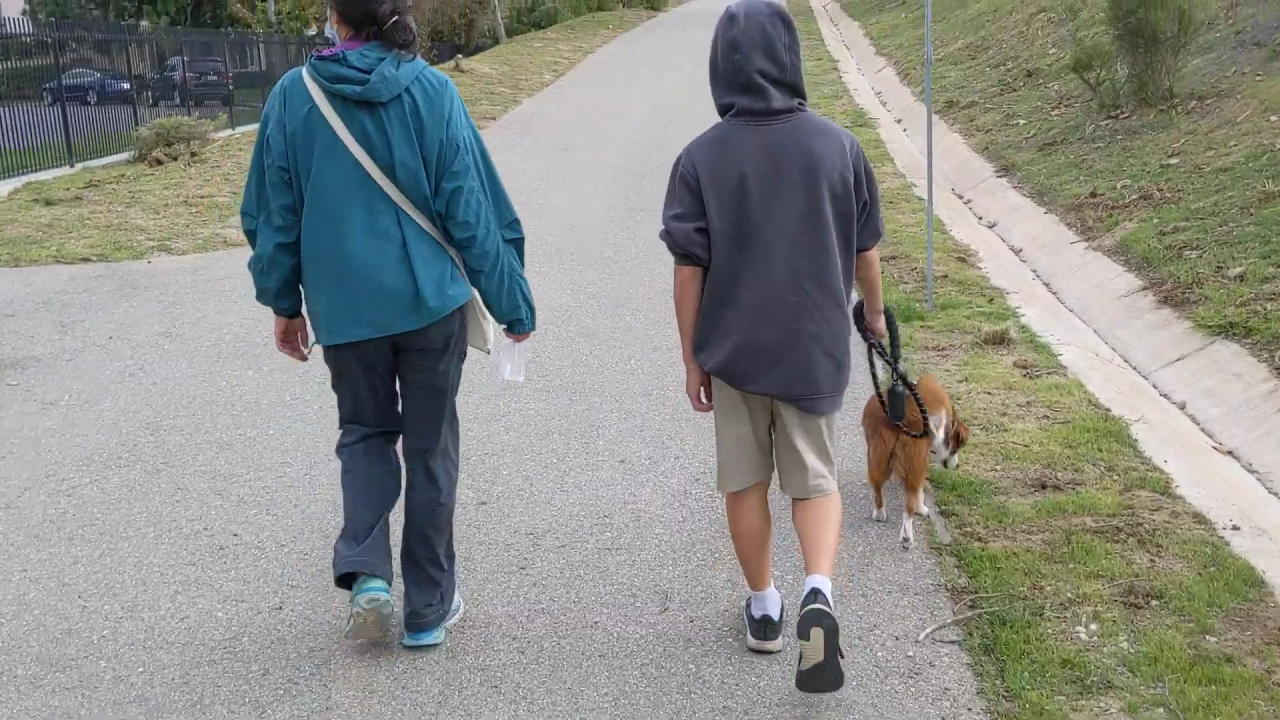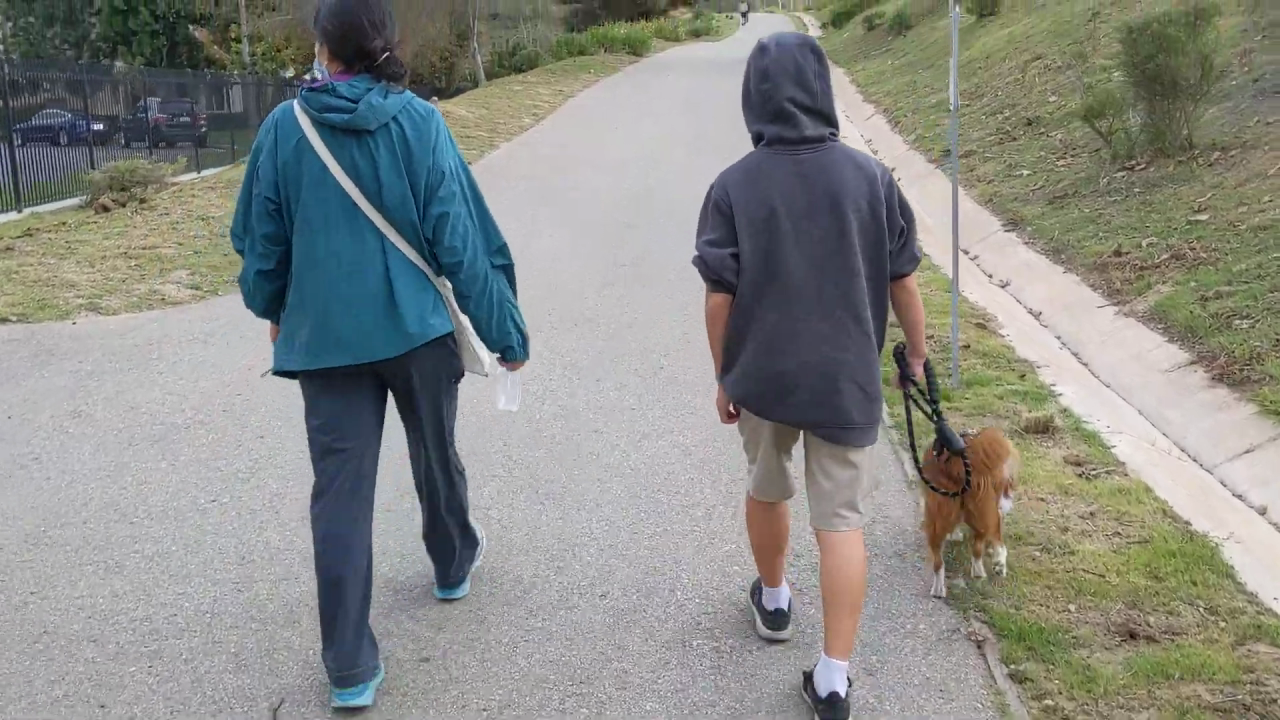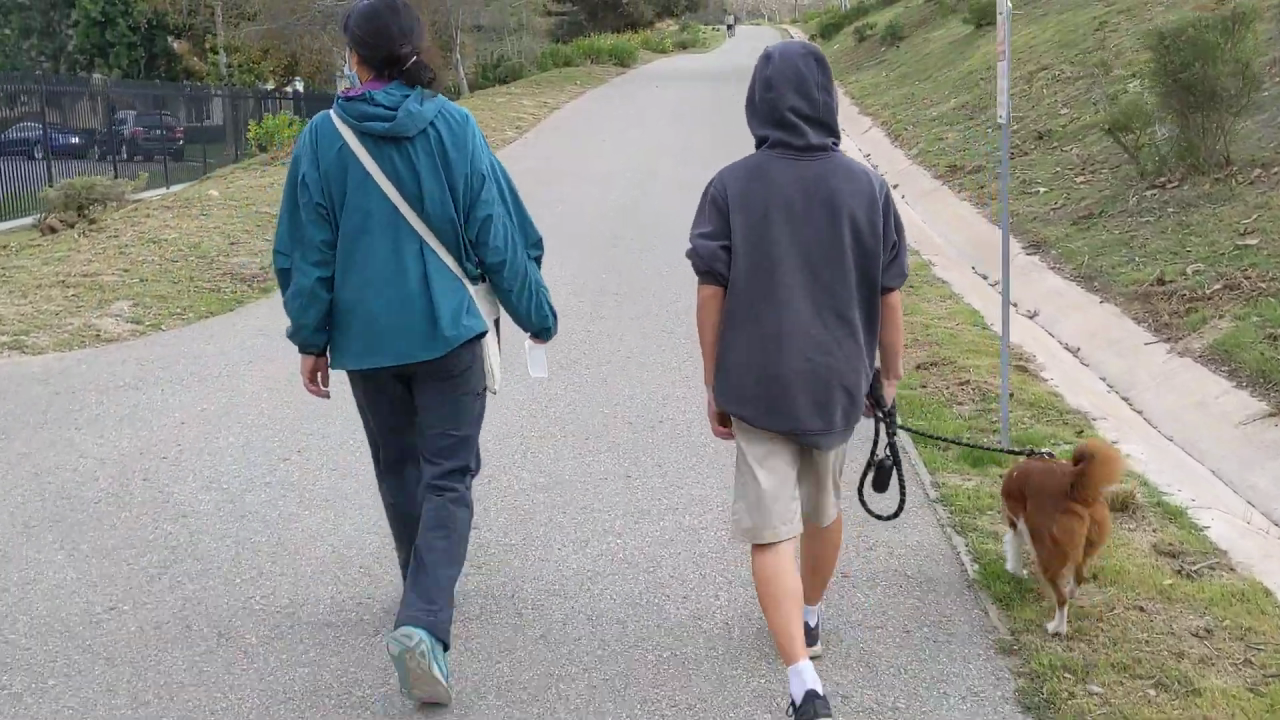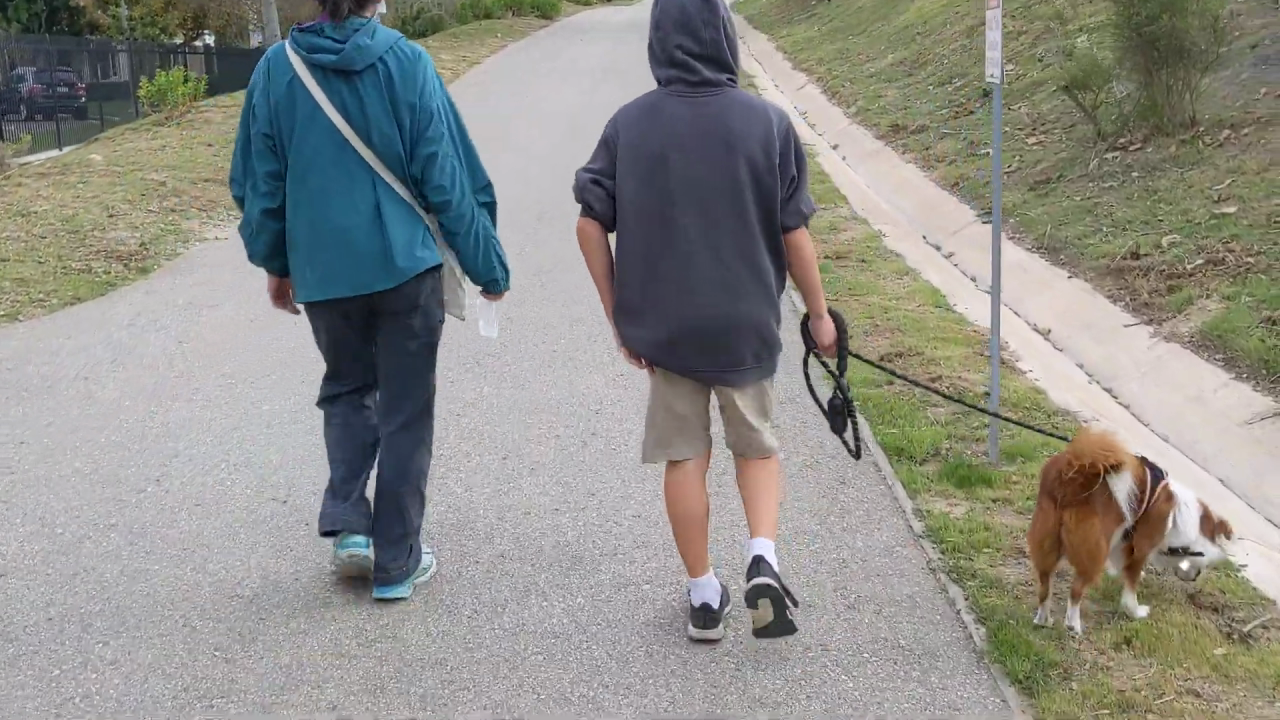
dt=0.7s
person 1, frame 1
left shoulder: (700, 157)
right shoulder: (839, 146)
left elbow: (689, 271)
right elbow: (865, 251)
left wrist: (691, 359)
right wrist: (874, 309)
left hip: (732, 352)
right hip: (816, 349)
left knee: (745, 481)
right knee: (814, 478)
person 1, frame 2
left shoulder: (733, 186)
right shoulder: (871, 177)
left elbow: (719, 296)
right elbow: (902, 280)
left wrist: (721, 376)
right wrist: (917, 350)
left hip: (761, 377)
right hip: (846, 381)
left knee: (767, 489)
right knee: (841, 524)
left ankle: (773, 601)
person 1, frame 3
left shoulder: (731, 186)
right shoulder: (868, 188)
left elbow: (711, 294)
right elbow: (889, 296)
left wrist: (714, 385)
right wrist: (890, 374)
left hip: (757, 388)
right hip: (837, 383)
left knee: (771, 534)
right knee: (823, 508)
right ankle: (806, 617)
person 1, frame 4
left shoulder: (629, 125)
right shoulder: (767, 122)
left elbow: (590, 225)
right elbow: (794, 232)
left wrist: (617, 315)
right wrist: (819, 313)
left hip: (663, 324)
right hip: (748, 322)
left knee: (684, 456)
right knee: (757, 446)
left ankle: (705, 595)
right ankle: (765, 563)
person 2, frame 1
left shoulder: (293, 97)
right shoulder: (431, 91)
left elbow: (270, 217)
right elbow: (474, 211)
left wrist: (281, 301)
right wrist: (513, 304)
left hip: (344, 307)
right hip: (432, 301)
left knee: (366, 433)
right knee: (430, 447)
person 2, frame 2
left shoulder: (284, 128)
right shoulder: (420, 123)
left elbow: (259, 239)
right elbow: (463, 238)
left wrist: (271, 307)
right wrist: (505, 331)
left hip: (327, 337)
right hip: (417, 327)
left knee: (340, 489)
right knee: (434, 452)
left ankle: (349, 667)
right ankle: (455, 563)
person 2, frame 3
left shoulder: (322, 138)
right shoulder: (454, 127)
left elbow: (306, 253)
right elbow: (501, 238)
left wrist: (310, 339)
right wrist: (538, 314)
left hip: (365, 337)
right hip: (447, 332)
left knee: (398, 468)
right knee: (446, 479)
left ankle: (421, 604)
right ankle: (421, 621)
person 2, frame 4
left shoulder: (276, 68)
right shoulder: (408, 63)
left elbow: (256, 183)
right elbow: (451, 180)
left wrist: (273, 261)
right wrist: (489, 265)
left hip: (322, 269)
right hip: (406, 263)
left knee: (346, 394)
right knee: (405, 409)
left ankle: (348, 527)
right ankle: (396, 562)
